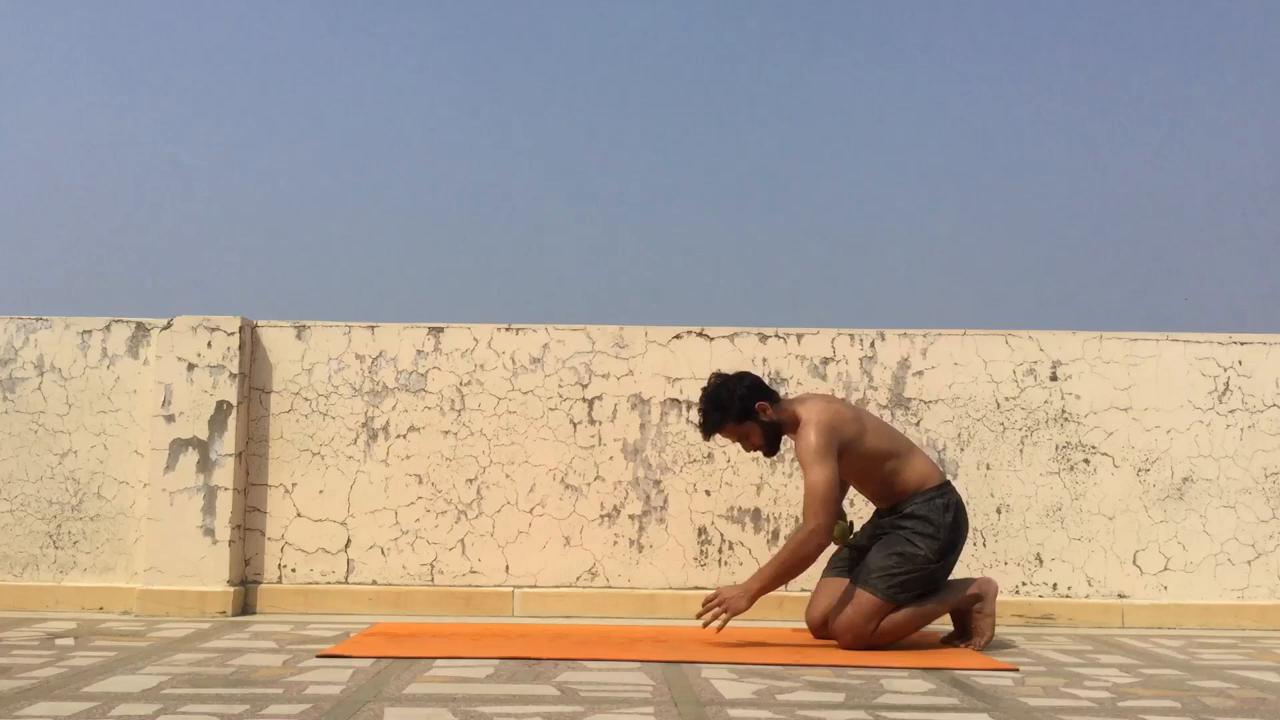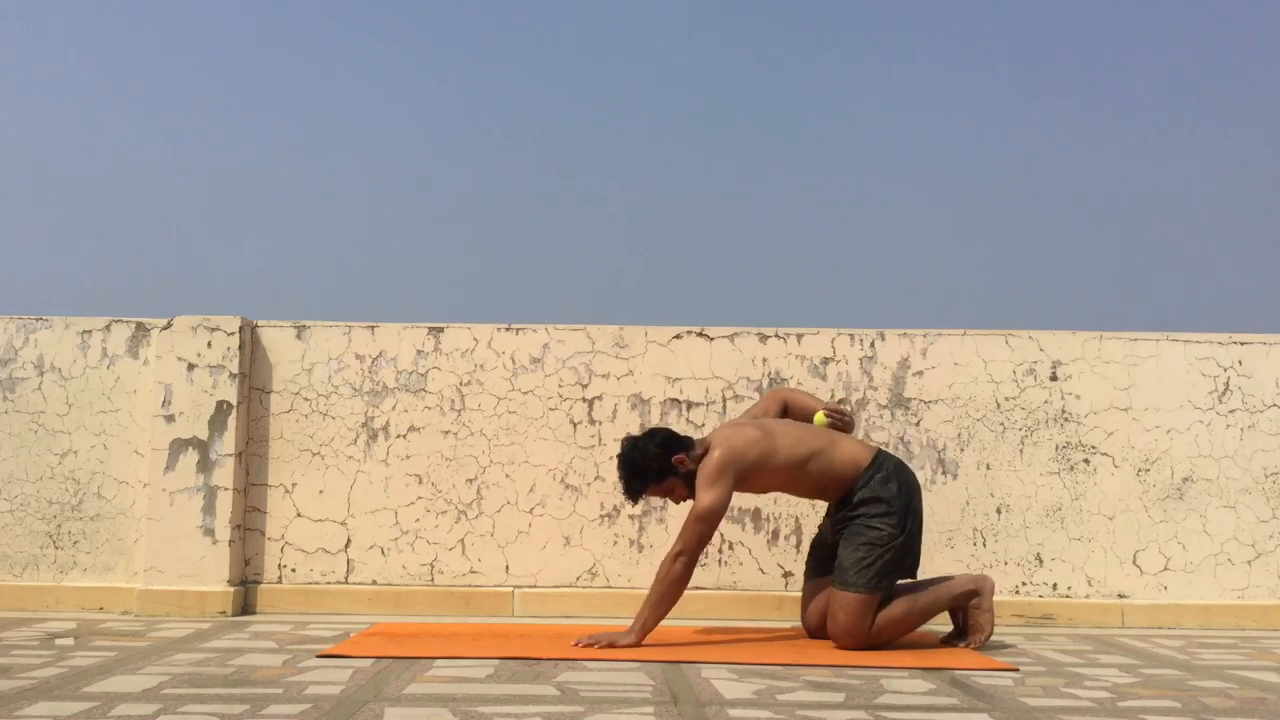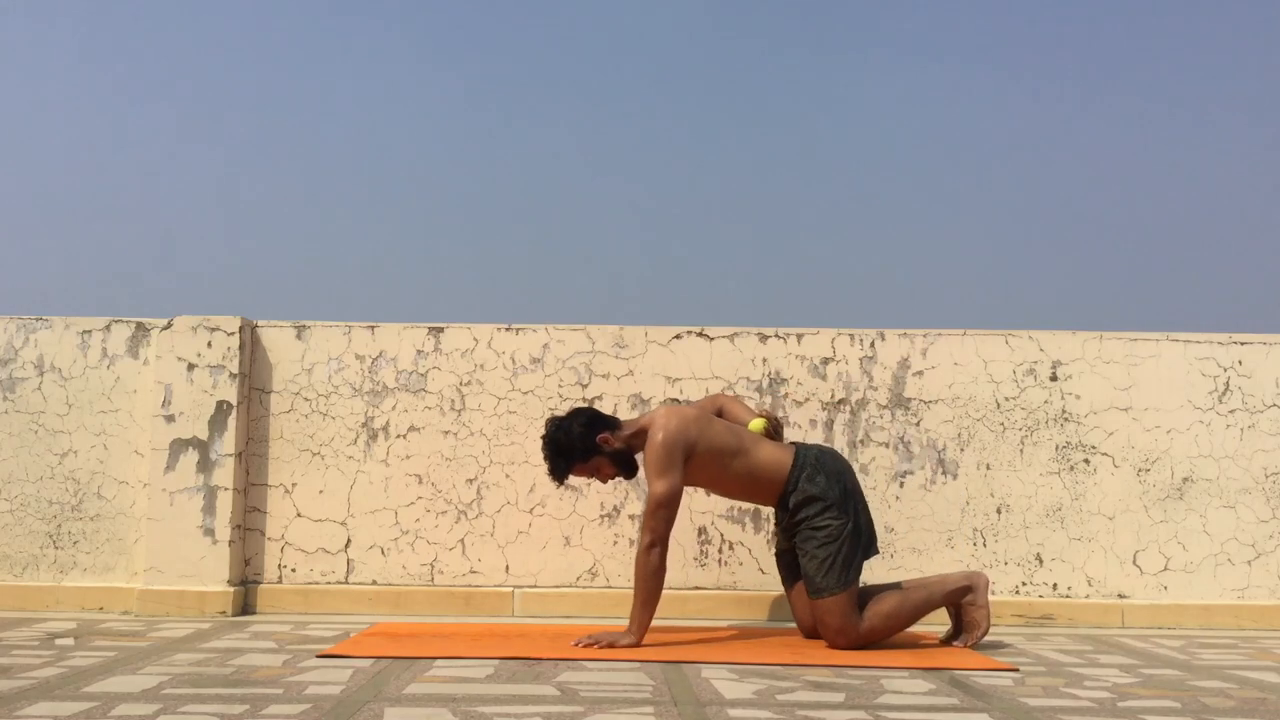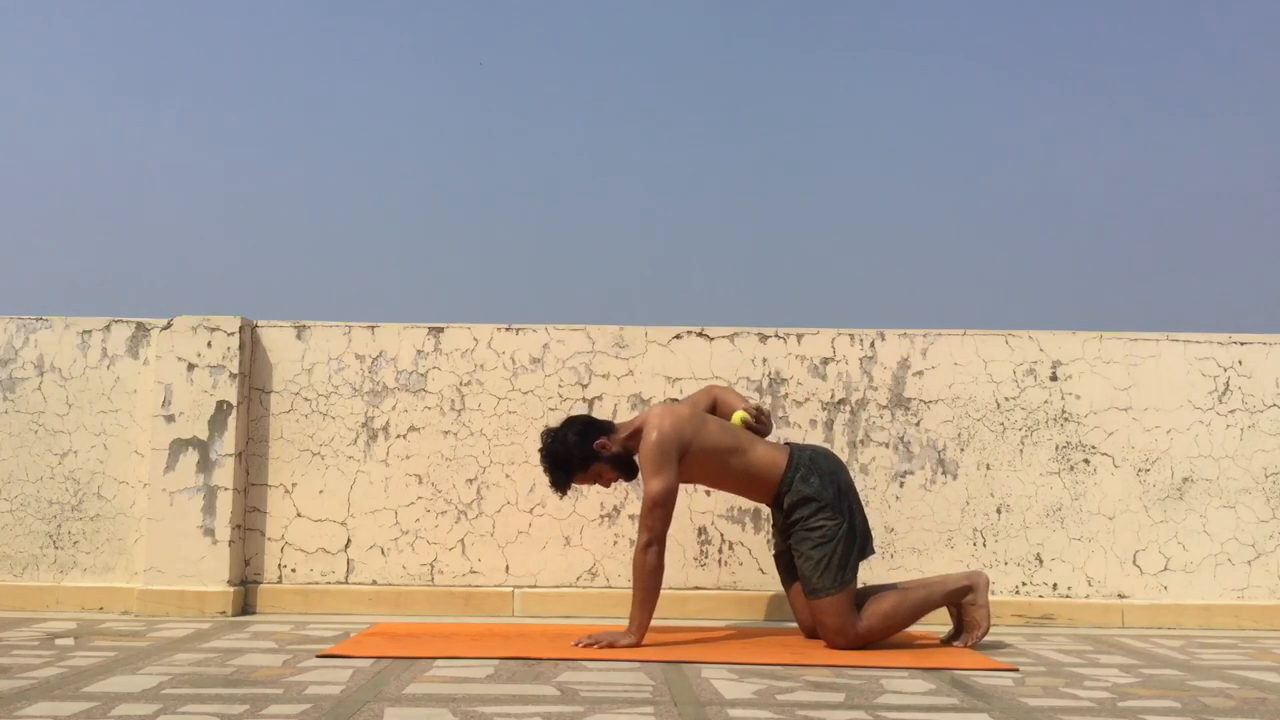
dt=0.5s
person 1, frame 1
left shoulder: (814, 431)
right shoulder: (802, 409)
left elbow: (815, 534)
left wrist: (748, 592)
left hip: (929, 515)
right hip: (893, 513)
left knee: (850, 631)
right knee: (820, 622)
left ankle: (968, 594)
right ankle: (950, 591)
person 1, frame 2
left shoulder: (718, 459)
right shoulder: (734, 433)
left elbow: (683, 556)
right elbow: (781, 395)
left wrist: (635, 632)
right wrist: (823, 411)
left hip: (881, 492)
right hip: (850, 498)
left knee: (848, 634)
right knee: (816, 624)
left ankle: (965, 590)
right ankle: (948, 594)
person 1, frame 3
left shoulder: (662, 437)
right shoulder: (664, 426)
left elbow: (653, 543)
right elbow: (719, 401)
left wrist: (633, 633)
right wrist: (757, 424)
left hip: (818, 486)
right hip: (798, 495)
left knee: (845, 634)
right knee: (814, 624)
left ankle: (962, 587)
right ankle: (946, 591)
person 1, frame 4
left shoulder: (655, 438)
right shoulder: (661, 425)
left elbow: (650, 543)
right elbow: (712, 393)
left wrist: (633, 633)
right wrist: (747, 411)
left hip: (812, 488)
right hip: (796, 494)
left knee: (844, 634)
right knee: (814, 624)
left ankle: (963, 586)
right ankle: (949, 592)
